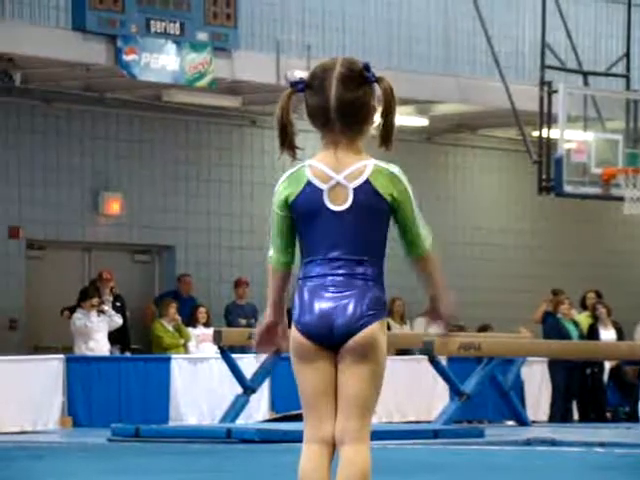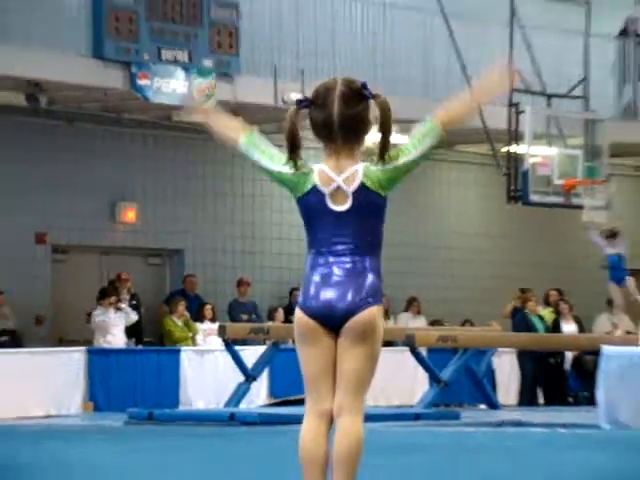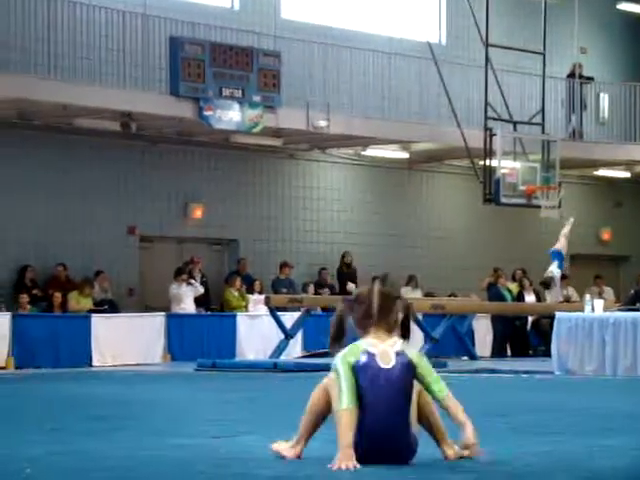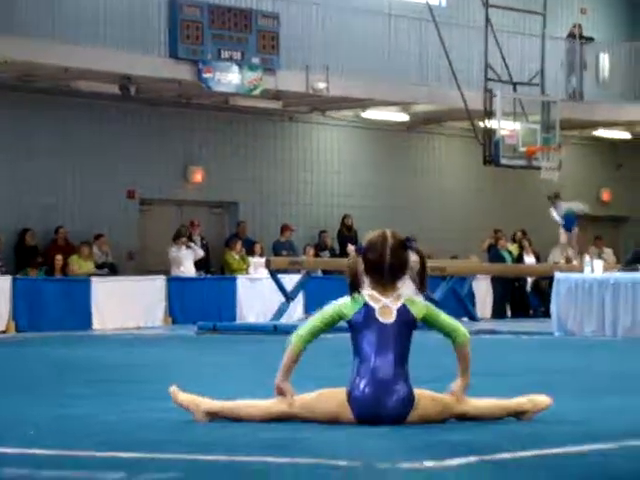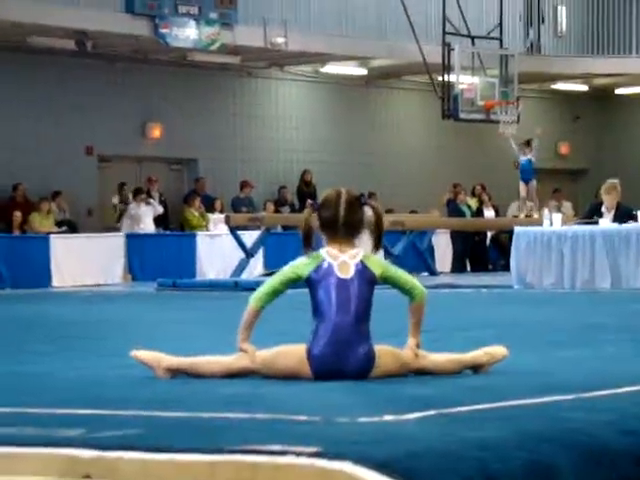
dt=1s
person 1, frame 1
left shoulder: (294, 181)
right shoulder: (389, 179)
left elbow: (280, 257)
right elbow: (419, 247)
left wrist: (271, 312)
right wrist: (440, 296)
left hip: (311, 314)
right hip: (363, 314)
left knee: (317, 437)
right knee: (354, 437)
person 1, frame 2
left shoulder: (298, 177)
right shoulder: (380, 174)
left elbow: (248, 142)
right elbow: (434, 126)
left wrist: (209, 115)
right wrist: (486, 90)
left hip: (315, 299)
right hip: (361, 299)
left knee: (316, 411)
right knee: (349, 412)
person 1, frame 3
left shoulder: (347, 356)
right shoulder: (410, 354)
left elbow: (346, 403)
right elbow: (441, 393)
left wrist: (345, 450)
left hip: (364, 451)
right hip: (403, 453)
left knee: (331, 381)
left ankle: (297, 446)
right ankle: (449, 447)
person 1, frame 4
left shoulder: (349, 304)
right shoulder: (415, 306)
left elbow: (300, 336)
right elbow: (460, 335)
left wrist: (282, 380)
right wrist: (462, 381)
left hip: (360, 403)
right hip: (402, 404)
left knee: (285, 407)
right knee: (458, 405)
left ankle: (208, 407)
right ankle: (522, 405)
person 1, frame 5
left shoulder: (309, 263)
right shoulder: (372, 263)
left elbow: (260, 296)
right elbow: (417, 291)
left wrist: (243, 340)
right wrist: (413, 338)
left hip: (319, 360)
right hip: (362, 360)
left knee: (246, 362)
right knee: (417, 360)
left ankle: (170, 363)
right ankle: (479, 358)
